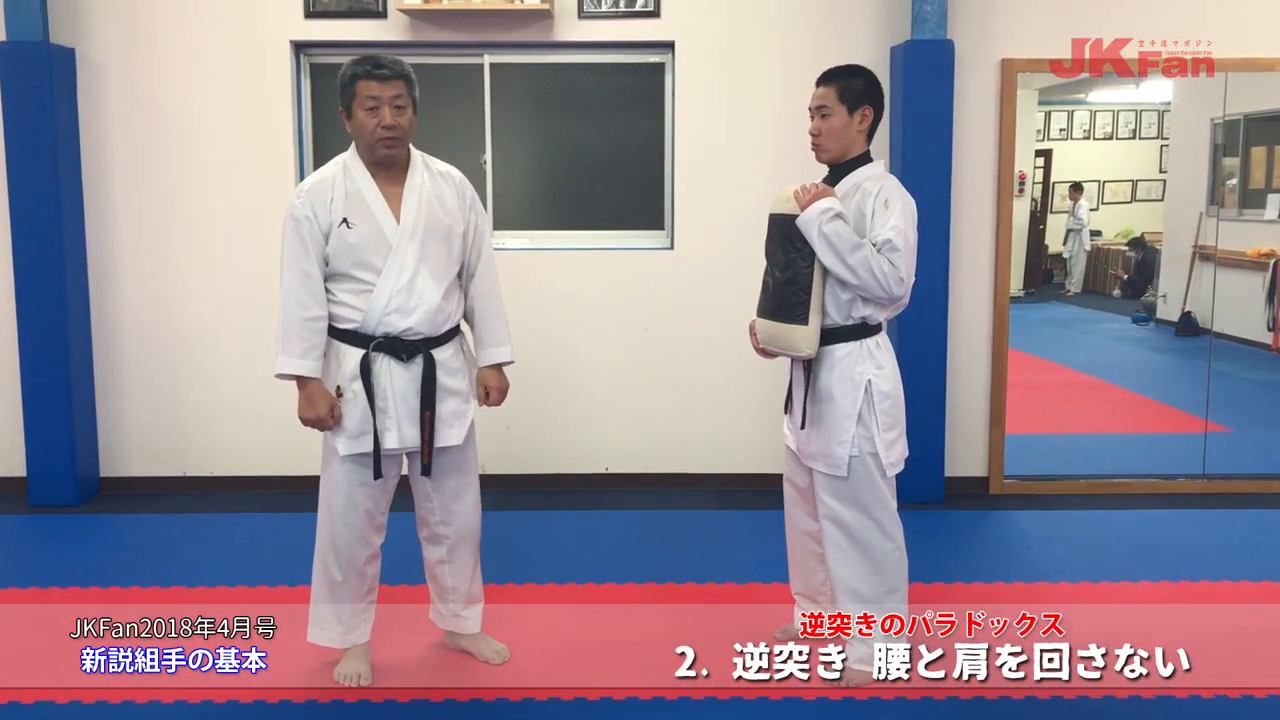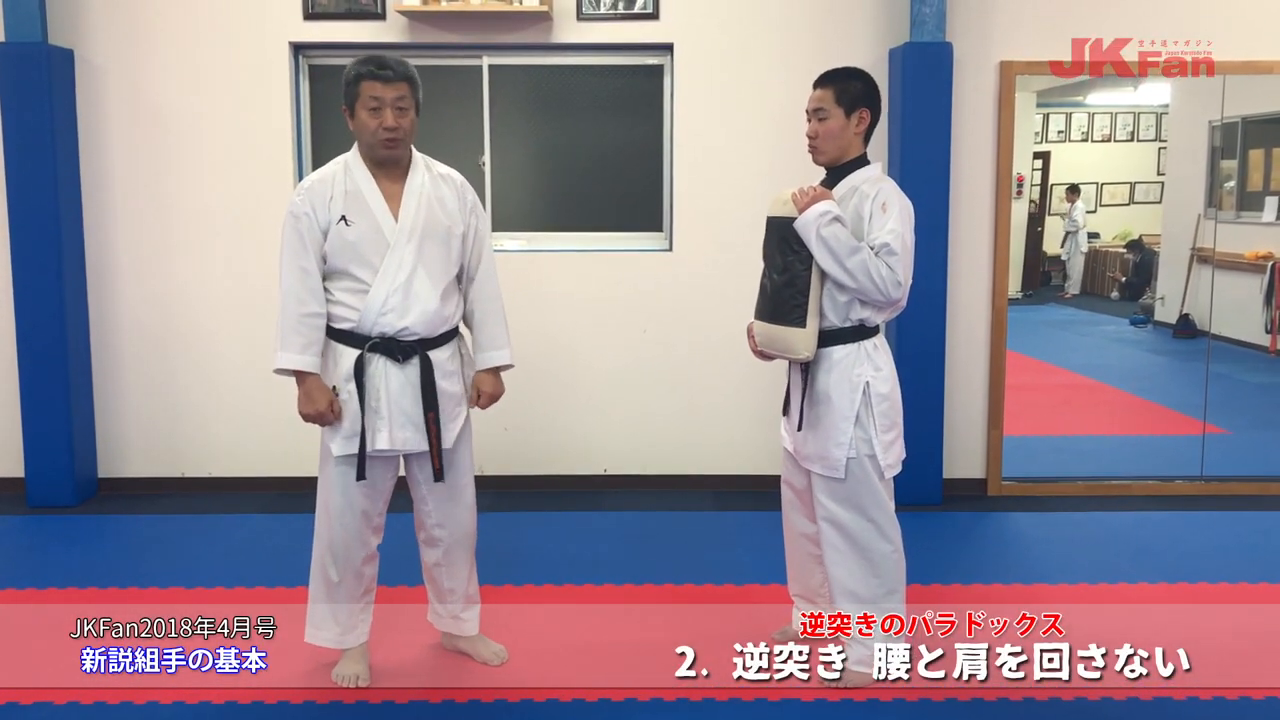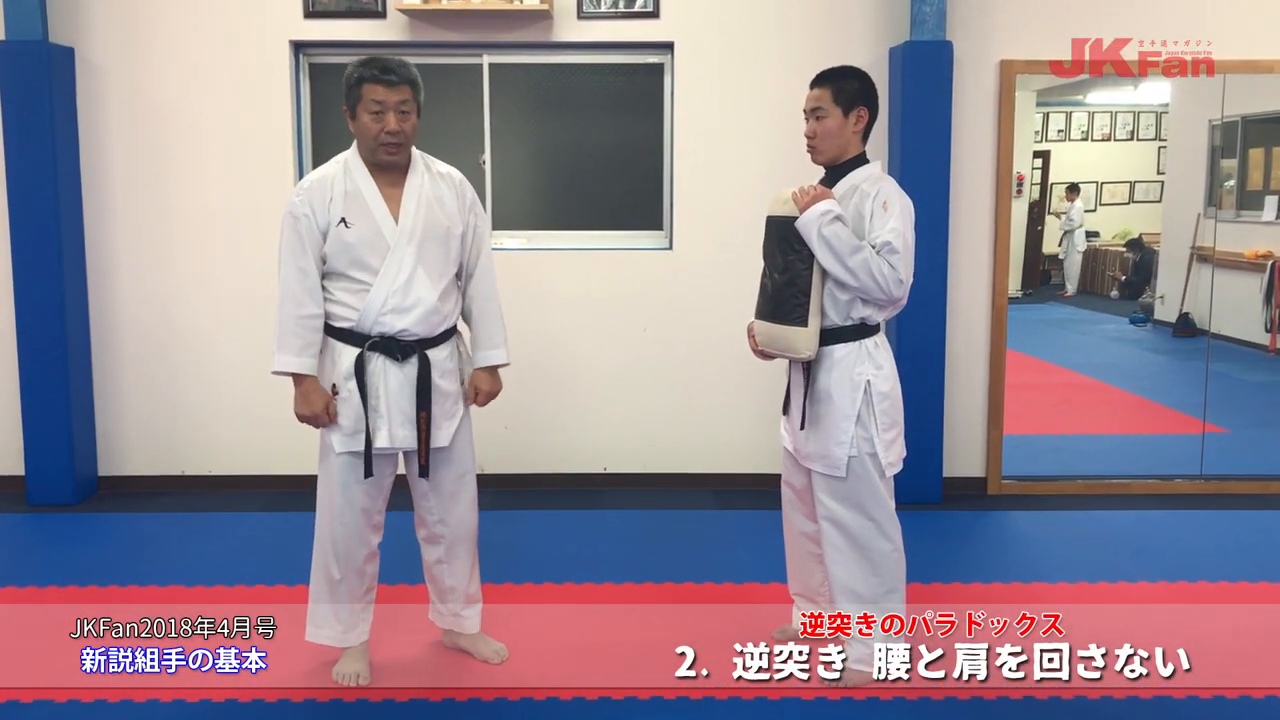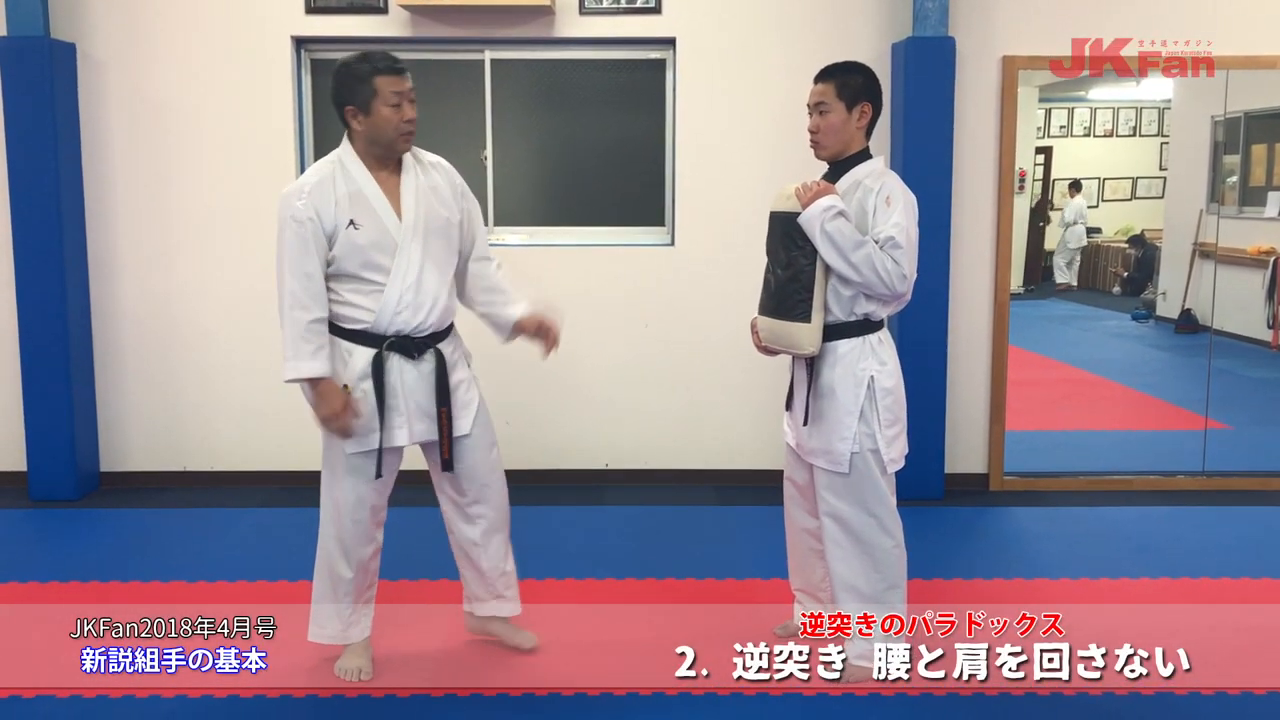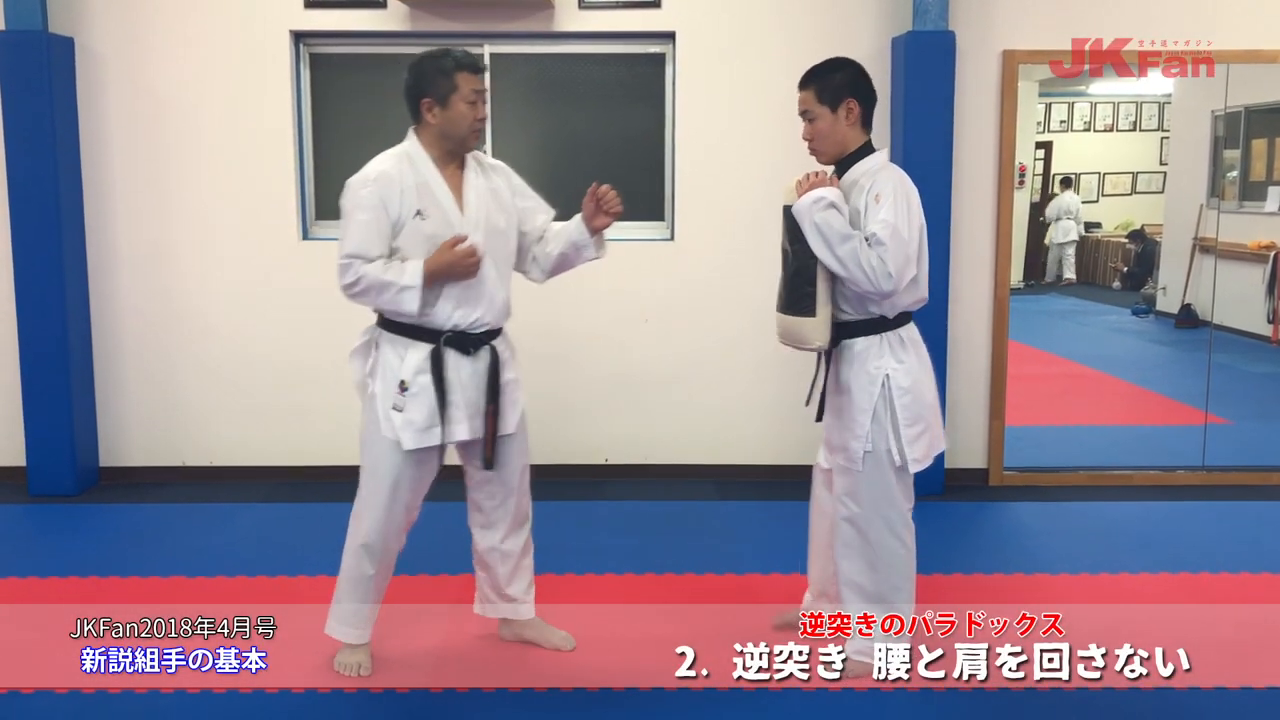
dt=0.4s
person 1, frame 1
left shoulder: (451, 185)
right shoulder: (319, 195)
left elbow: (480, 279)
right elbow: (303, 296)
left wrist: (493, 359)
right wrist: (308, 382)
left hip: (441, 372)
right hip: (362, 376)
left knee: (453, 509)
right knee: (351, 516)
left ankle: (460, 622)
right ankle: (351, 637)
person 1, frame 2
left shoulder: (452, 188)
right shoulder: (319, 194)
left elbow: (480, 282)
right elbow: (301, 292)
left wrist: (489, 362)
right wrist: (307, 377)
left hip: (437, 374)
right hip: (358, 376)
left knee: (449, 511)
right knee: (349, 517)
left ankle: (457, 623)
right ankle: (349, 637)
person 1, frame 3
left shoulder: (451, 187)
right shoulder: (318, 194)
left elbow: (478, 280)
right elbow: (300, 294)
left wrist: (487, 360)
right wrist: (304, 378)
left hip: (435, 371)
right hip: (356, 374)
left knee: (451, 508)
right knee: (350, 515)
left ankle: (458, 622)
right ankle: (349, 636)
person 1, frame 4
left shoulder: (440, 178)
right shoulder: (313, 195)
left elbow: (473, 264)
right elbow: (300, 298)
left wrist: (517, 317)
right wrist: (320, 382)
left hip: (440, 364)
right hip: (364, 374)
left knee: (480, 489)
right knee: (354, 513)
left ankle: (490, 608)
right ankle: (349, 633)
person 1, frame 5
left shoulder: (497, 179)
right shoulder: (380, 181)
left elbow: (537, 255)
right elbow: (355, 276)
left wrist: (586, 229)
right wrist: (427, 272)
left hip: (486, 364)
right hip: (412, 368)
left knee: (505, 496)
right knee: (385, 507)
left ankle: (512, 612)
right ankle: (352, 630)
person 2, frame 1
left shoulder: (883, 192)
right shoulder: (822, 193)
left elbow: (891, 279)
left wrist: (823, 218)
left hip: (855, 371)
right hip: (811, 367)
left knee: (861, 513)
right knee: (807, 503)
left ankle: (875, 643)
right ankle: (817, 613)
person 2, frame 2
left shoulder: (881, 195)
right shoulder: (820, 195)
left elbow: (889, 282)
left wrist: (821, 220)
left hip: (853, 373)
right hip: (809, 369)
left knee: (859, 515)
right knee: (805, 504)
left ankle: (873, 646)
right ankle: (816, 614)
person 2, frame 3
left shoulder: (880, 194)
right shoulder: (818, 195)
left elbow: (889, 281)
left wrist: (822, 221)
left hip: (853, 372)
right hip: (809, 369)
left knee: (859, 514)
right knee: (805, 503)
left ankle: (872, 645)
right ankle: (816, 614)
person 2, frame 4
left shoulder: (883, 190)
right shoulder: (822, 190)
left elbow: (893, 276)
left wrist: (825, 216)
left hip: (856, 367)
right hip: (813, 362)
left knee: (859, 510)
right knee: (806, 499)
left ankle: (873, 642)
right ankle: (818, 609)
person 2, frame 5
left shoulder: (885, 185)
right shoulder: (841, 184)
left elbow: (879, 274)
left wrist: (817, 207)
left hip: (881, 364)
right hip: (852, 359)
left knee: (873, 508)
right knee: (835, 492)
left ankle: (876, 637)
right ankle: (829, 604)
